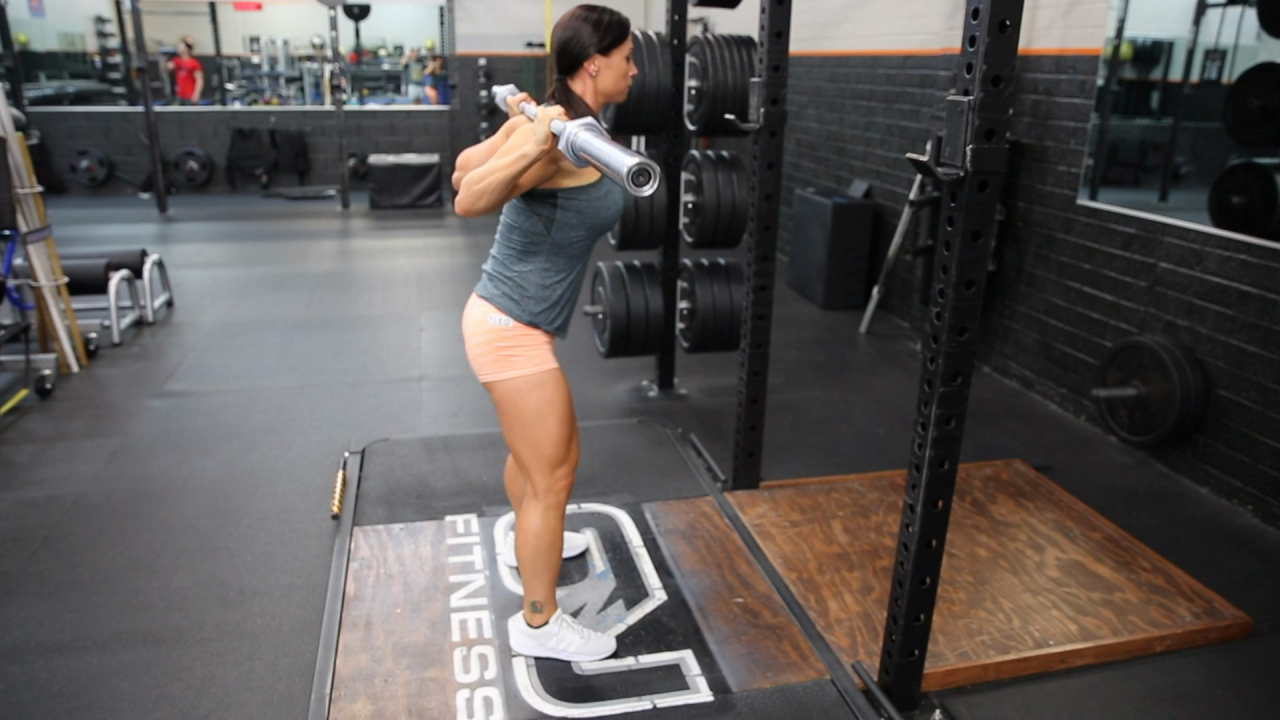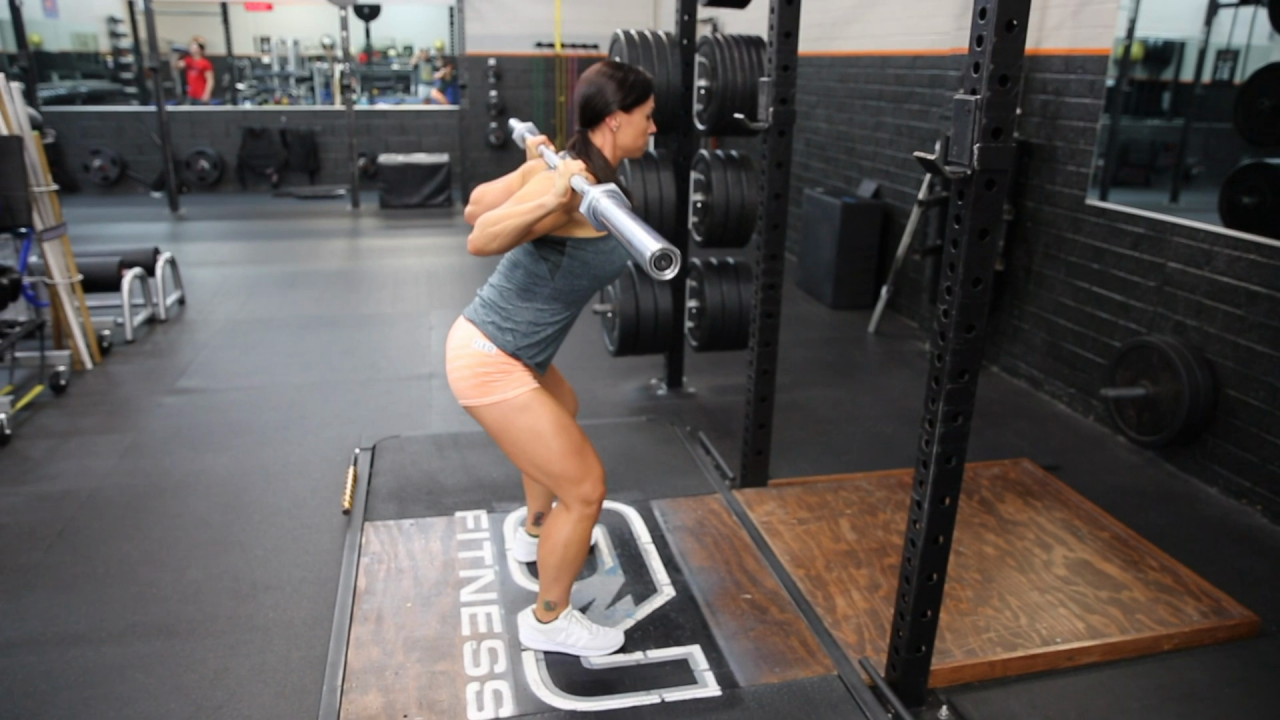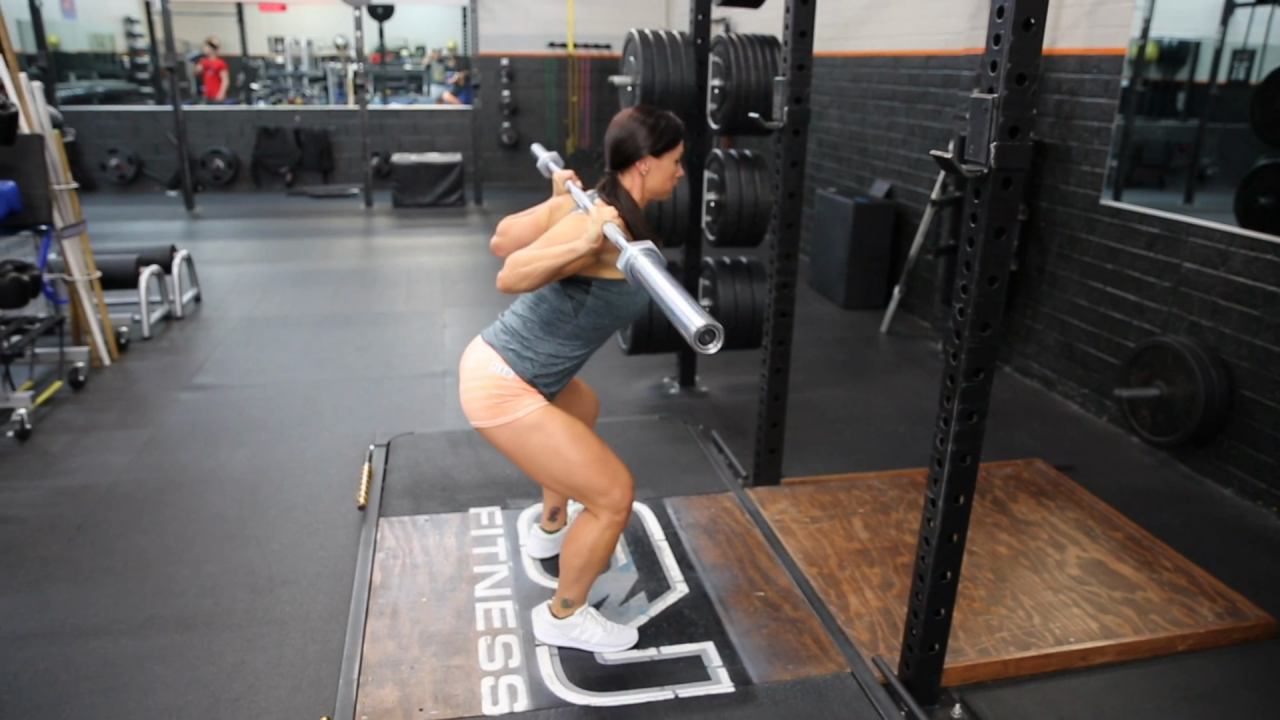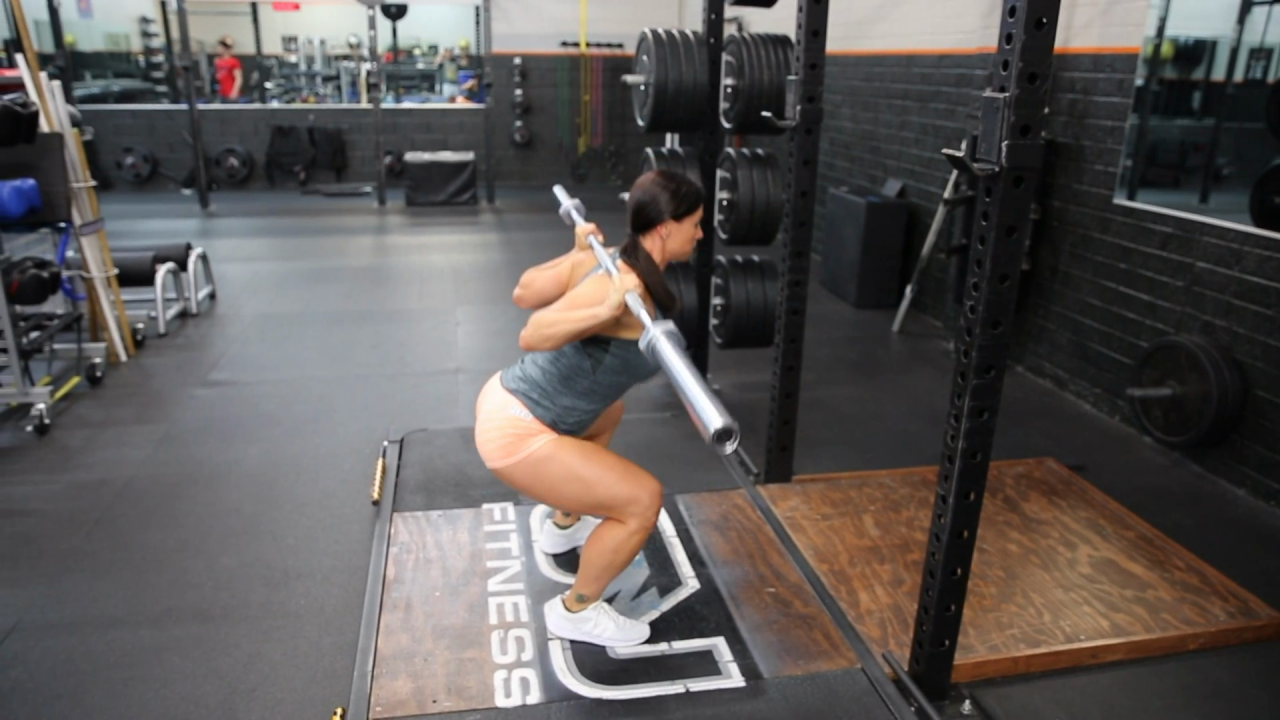
dt=0.7s
person 1, frame 1
left shoulder: (543, 121)
right shoulder: (565, 138)
left elbow: (461, 170)
right elbow: (469, 200)
left wrist: (517, 124)
right wrist: (532, 149)
left hip: (506, 316)
right hip: (515, 329)
left knee: (533, 447)
right knee: (551, 479)
left ankle: (525, 540)
right ankle: (539, 623)
person 1, frame 2
left shoulder: (559, 168)
right shoulder: (575, 189)
left elbow: (474, 209)
right elbow: (481, 240)
left wrist: (533, 167)
right wrist: (550, 200)
left hip: (492, 344)
right hip: (492, 364)
left knee: (562, 413)
right knee: (584, 489)
left ankle: (535, 533)
right ankle: (548, 620)
person 1, frame 3
left shoulder: (579, 204)
right shoulder: (603, 227)
left elbow: (501, 241)
right elbow: (510, 277)
left wrist: (559, 199)
right wrist: (583, 245)
left hip: (502, 362)
right hip: (502, 387)
left knee: (583, 411)
right knee: (613, 494)
left ankle: (552, 528)
right ankle: (563, 616)
person 1, frame 4
left shoulder: (604, 261)
right shoulder: (619, 283)
left elbow: (523, 293)
right elbow: (532, 336)
left wrist: (577, 251)
right wrist: (605, 311)
left hip: (508, 402)
right hip: (514, 433)
left knee: (608, 411)
right knee: (642, 500)
left ankle: (564, 525)
right ankle: (576, 611)
